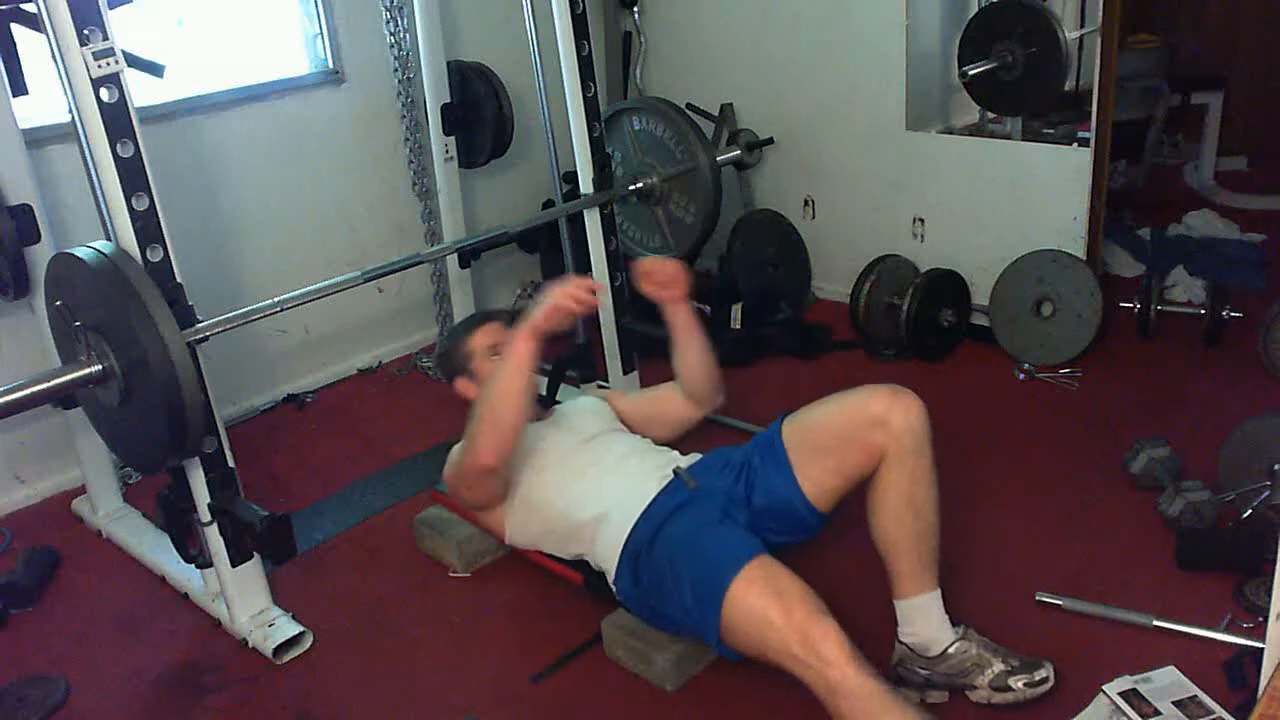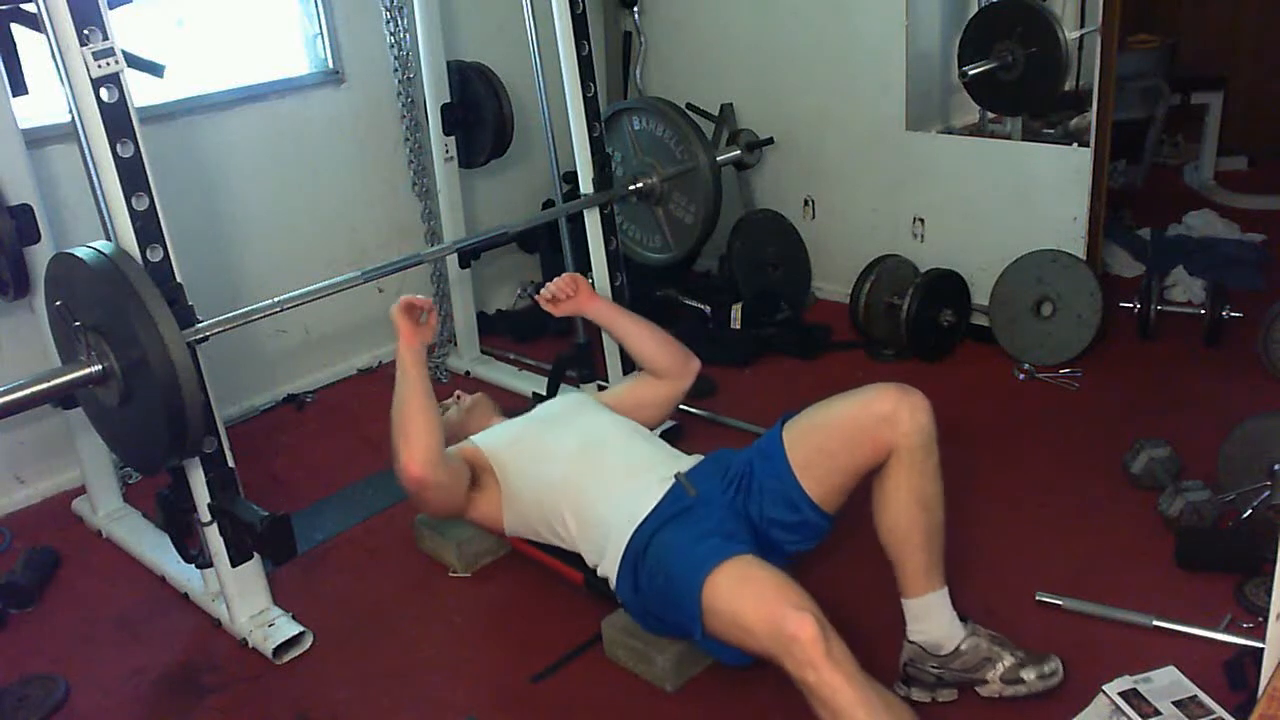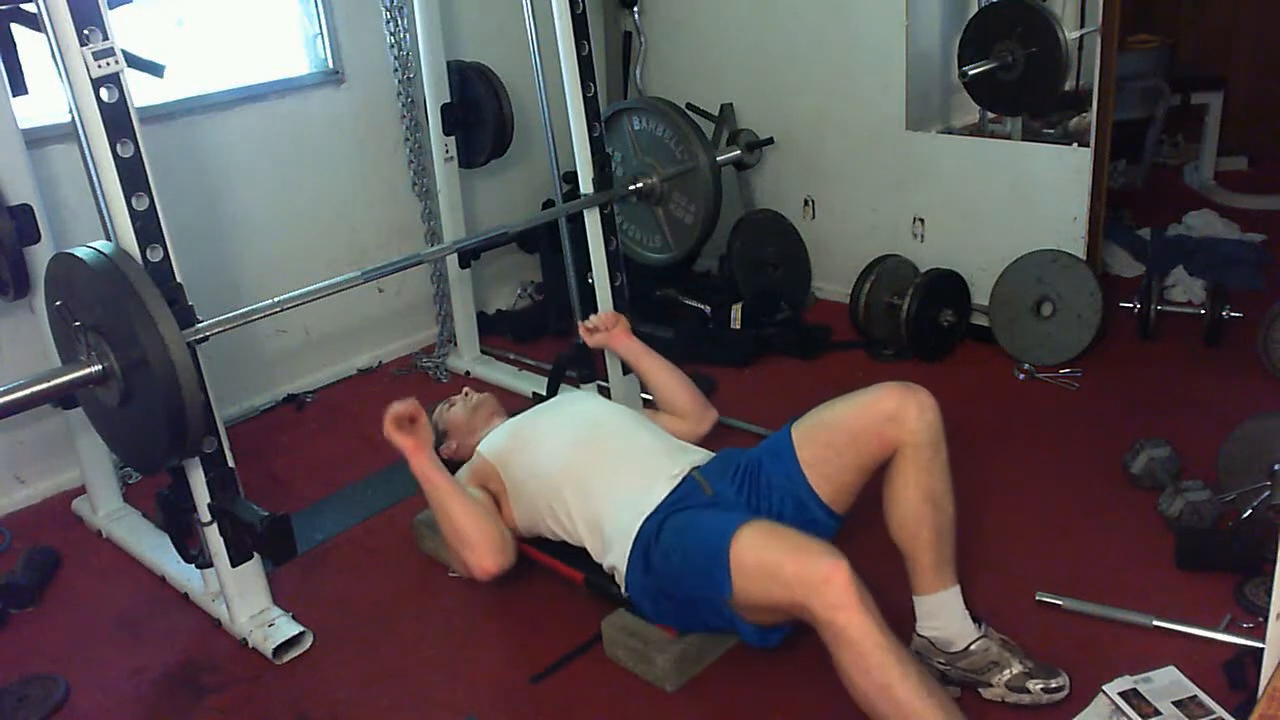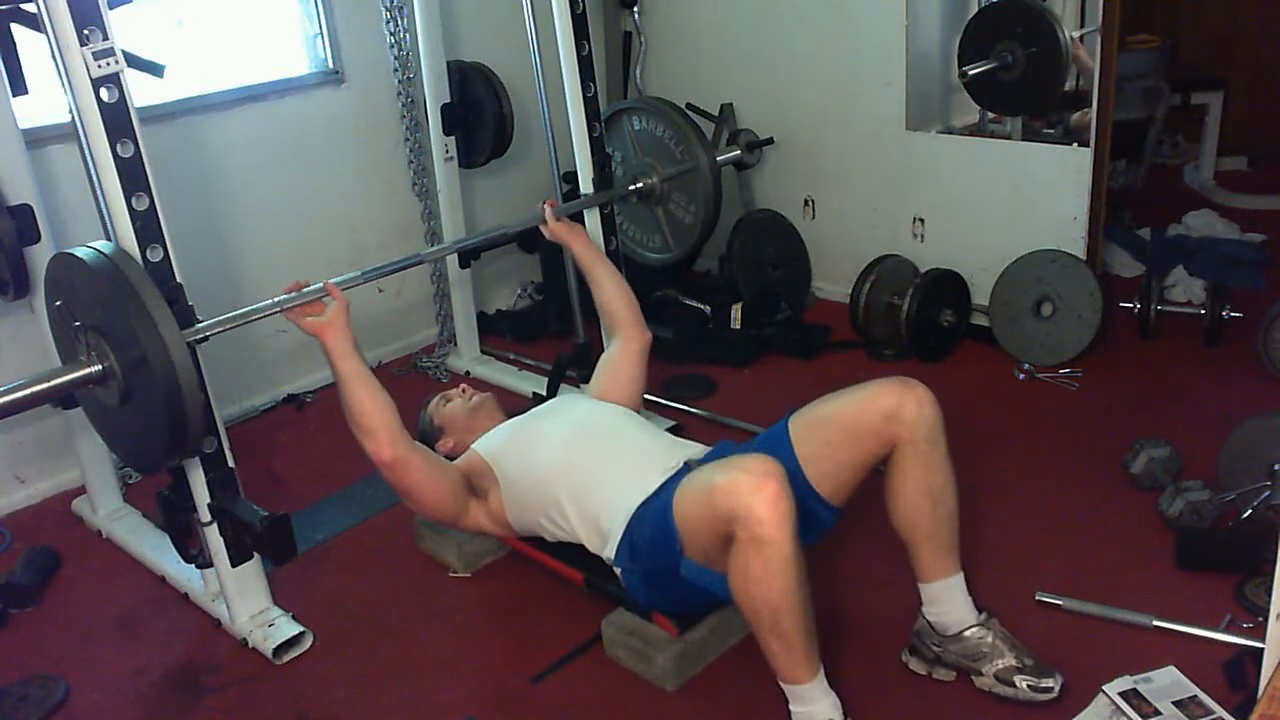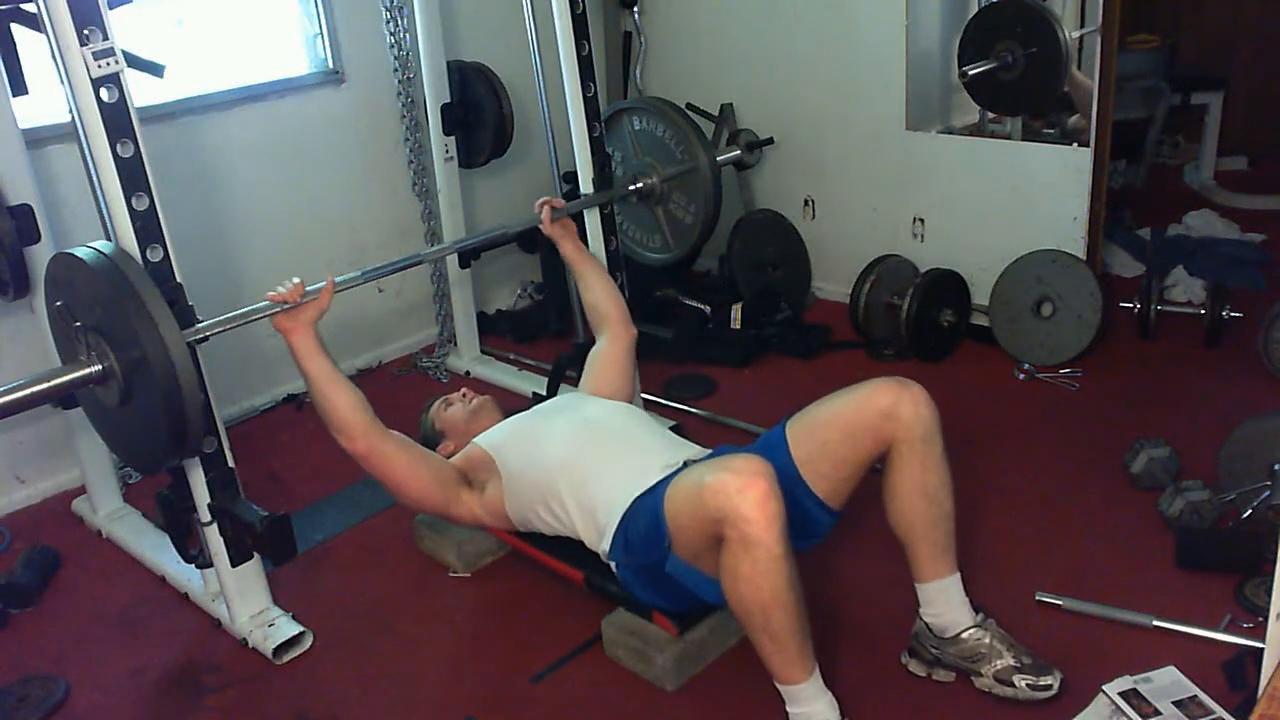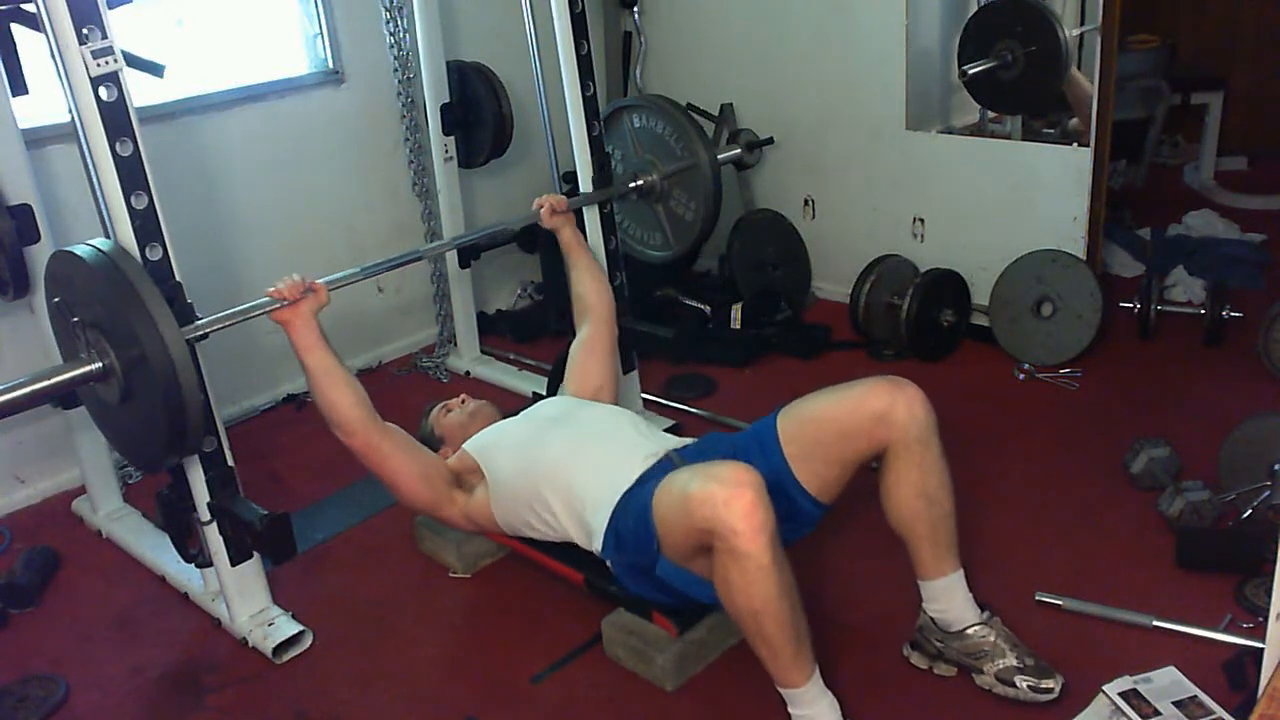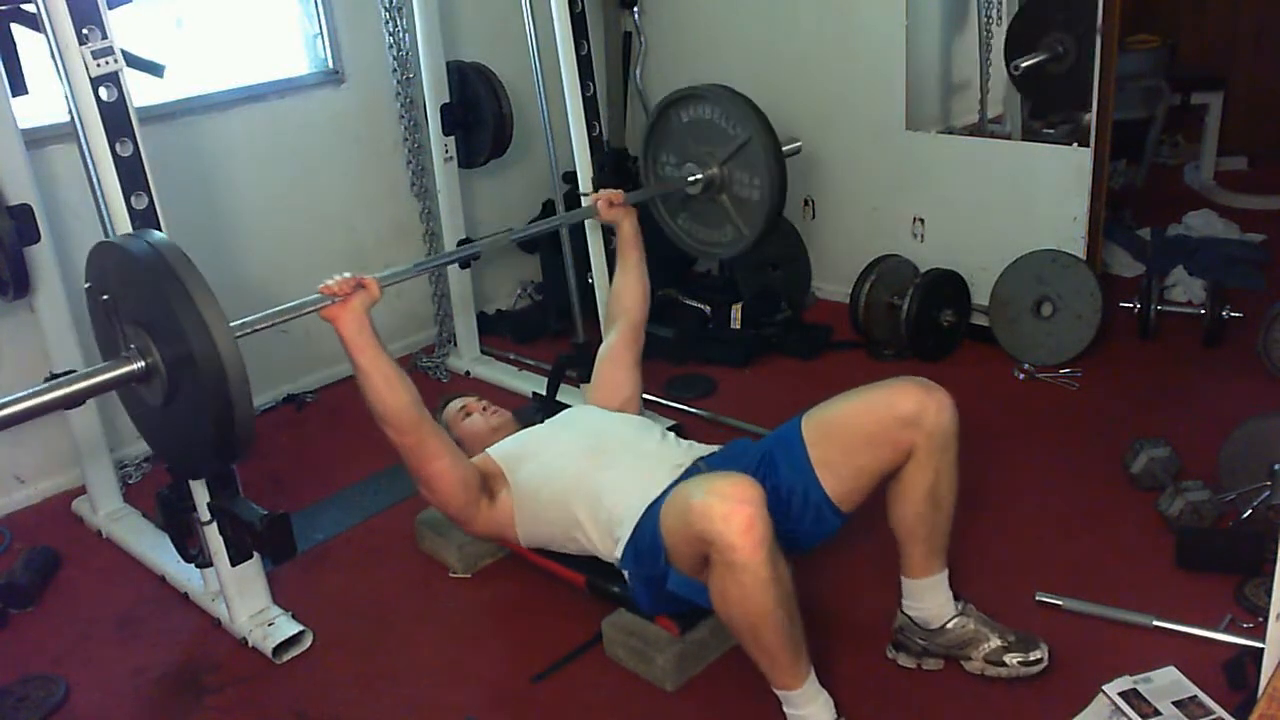
dt=0.7s
person 1, frame 1
left shoulder: (582, 406)
right shoulder: (471, 470)
left elbow: (701, 399)
right elbow: (485, 461)
left wrist: (675, 305)
right wrist: (527, 332)
left hip: (717, 481)
right hip: (653, 539)
left knee: (892, 412)
right knee: (822, 649)
left ankle: (929, 647)
person 1, frame 2
left shoulder: (574, 407)
right shoulder: (472, 466)
left elbow: (679, 371)
right elbow: (418, 469)
left wrist: (593, 308)
right wrist: (410, 350)
left hip: (721, 482)
right hip: (657, 541)
left knee: (898, 410)
right knee: (802, 634)
left ankle: (936, 645)
person 1, frame 3
left shoulder: (572, 409)
right shoulder: (477, 476)
left elbow: (697, 418)
right elbow: (487, 559)
left wrist: (626, 346)
right wrist: (418, 458)
left hip: (727, 479)
right hip: (663, 542)
left knee: (906, 410)
right knee: (826, 576)
left ankle: (947, 640)
person 1, frame 4
left shoulder: (578, 407)
right shoulder: (471, 483)
left elbow: (631, 332)
right elbow: (388, 450)
left wrist: (577, 242)
right wrist: (337, 338)
left hip: (714, 472)
right hip: (654, 533)
left knee: (905, 405)
right knee: (758, 489)
left ankle: (949, 626)
person 1, frame 5
left shoulder: (576, 405)
right shoulder: (472, 479)
left elbow: (618, 329)
right elbow: (364, 437)
left wrist: (569, 243)
right wrist: (303, 336)
left hip: (722, 480)
right hip: (650, 527)
left knee: (902, 405)
right knee: (746, 488)
left ankle: (947, 629)
person 1, frame 6
left shoulder: (567, 407)
right shoulder: (463, 480)
left elbow: (599, 323)
right elbow: (363, 432)
left wrist: (567, 231)
right wrist: (303, 327)
left hip: (708, 462)
right hip: (641, 525)
left knee: (897, 404)
right knee: (736, 499)
left ankle: (950, 623)
person 1, frame 7
left shoulder: (589, 415)
right shoulder: (481, 490)
left elbow: (625, 333)
right elbow: (407, 431)
left wrist: (626, 229)
right wrist: (354, 324)
left hip: (731, 468)
right hip: (660, 534)
left knee: (922, 409)
right knee: (733, 512)
left ankle: (929, 620)
